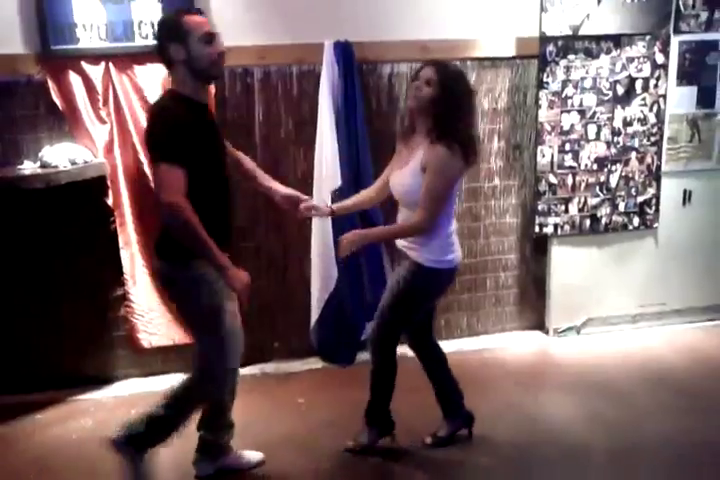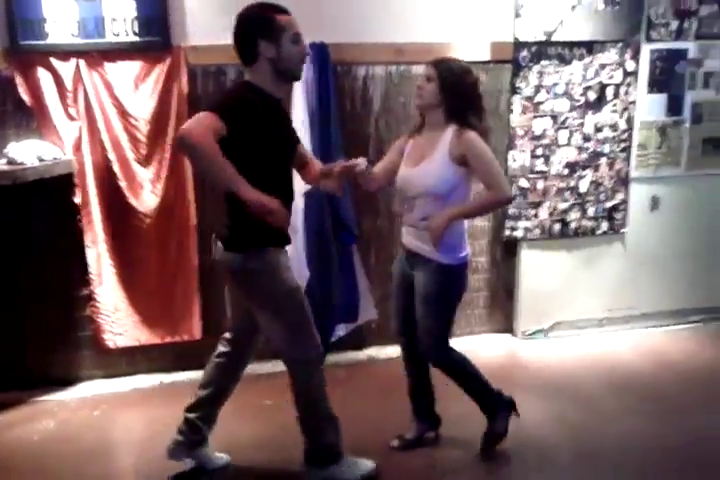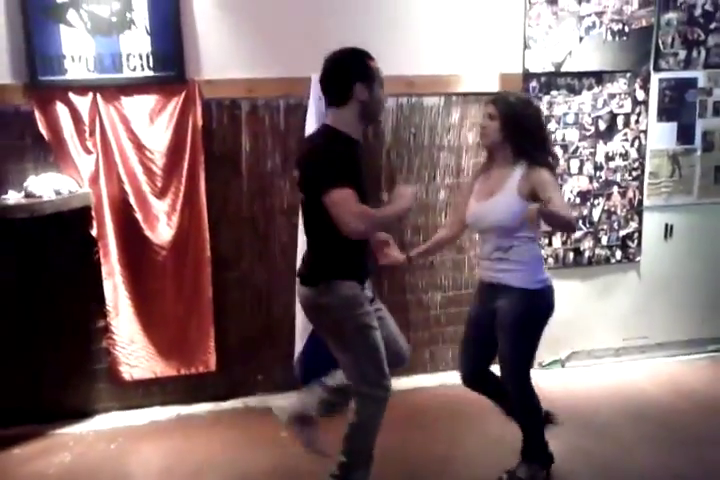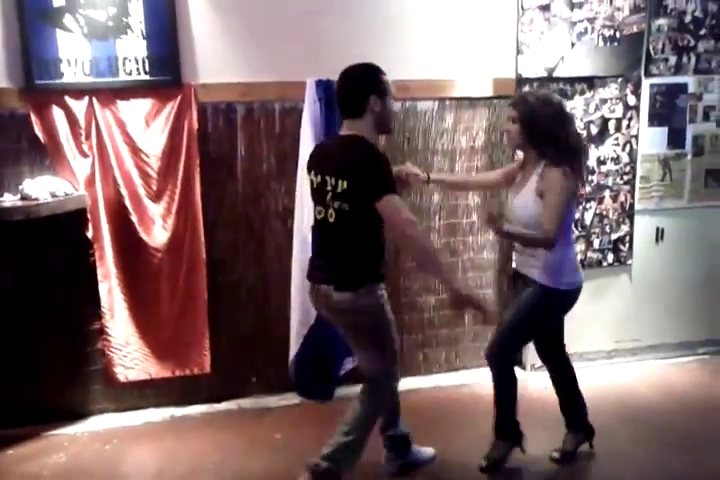
dt=0.4s
person 1, frame 1
left shoulder: (199, 111)
right shoulder: (171, 117)
left elbow: (225, 154)
right elbow: (172, 203)
left wrist: (272, 187)
right wrist: (224, 266)
left hip: (207, 260)
right hip: (187, 264)
left knee: (225, 356)
right knee: (218, 364)
right ankle: (138, 440)
person 1, frame 2
left shoulder: (271, 105)
right shoulder: (241, 103)
left elbow: (300, 160)
right elbow: (191, 135)
left wrist: (327, 174)
right wrist: (248, 192)
left hip: (253, 251)
right hip: (257, 252)
left knee: (238, 344)
right knee: (305, 355)
left ankle: (189, 437)
person 1, frame 3
left shoulder: (341, 144)
right shoulder: (326, 150)
right elbow: (353, 222)
left wrist: (374, 237)
right wrist: (401, 204)
left hip: (347, 283)
right hip: (332, 288)
left knee: (393, 351)
right knee: (374, 387)
left ankle: (309, 405)
person 1, frame 4
left shoulder: (322, 154)
right shoulder: (368, 159)
right elbow: (405, 228)
right wrist: (455, 286)
left hip: (322, 284)
right hip: (356, 290)
left knee: (380, 370)
right knee: (378, 381)
person 2, frame 1
left shoulder: (443, 152)
right shoulder: (409, 143)
left elbow: (423, 222)
right elbow: (377, 192)
left wrist: (364, 236)
right wrist: (329, 209)
left hip: (430, 264)
right hip: (418, 260)
left knee: (381, 339)
right knee: (420, 339)
left ankle: (377, 423)
right ankle: (456, 415)
person 2, frame 2
left shoulder: (464, 140)
right shoulder: (409, 142)
left elbow: (502, 193)
right elbow: (375, 182)
left wrist: (450, 215)
right wrist: (362, 171)
left hip: (443, 262)
right hip: (409, 255)
left knee: (434, 349)
right knee: (409, 342)
left ankle: (497, 408)
right ankle: (424, 421)
person 2, frame 3
left shoulder: (533, 175)
right shoulder: (478, 179)
left elbow: (568, 223)
right elbow: (452, 229)
left wrist: (542, 212)
right wrist: (409, 256)
left hip: (525, 293)
right hip: (488, 289)
left knee: (514, 377)
right knee: (473, 372)
right ankle: (534, 416)
person 2, frame 4
left shoulder: (558, 175)
right shoulder: (523, 170)
left elbow: (549, 238)
right elbow: (479, 181)
left wrist: (506, 231)
right wrist: (427, 177)
left hip: (552, 285)
right hip: (531, 279)
left knee: (498, 353)
right knee: (552, 355)
left ankle: (506, 435)
right ankle: (578, 428)
